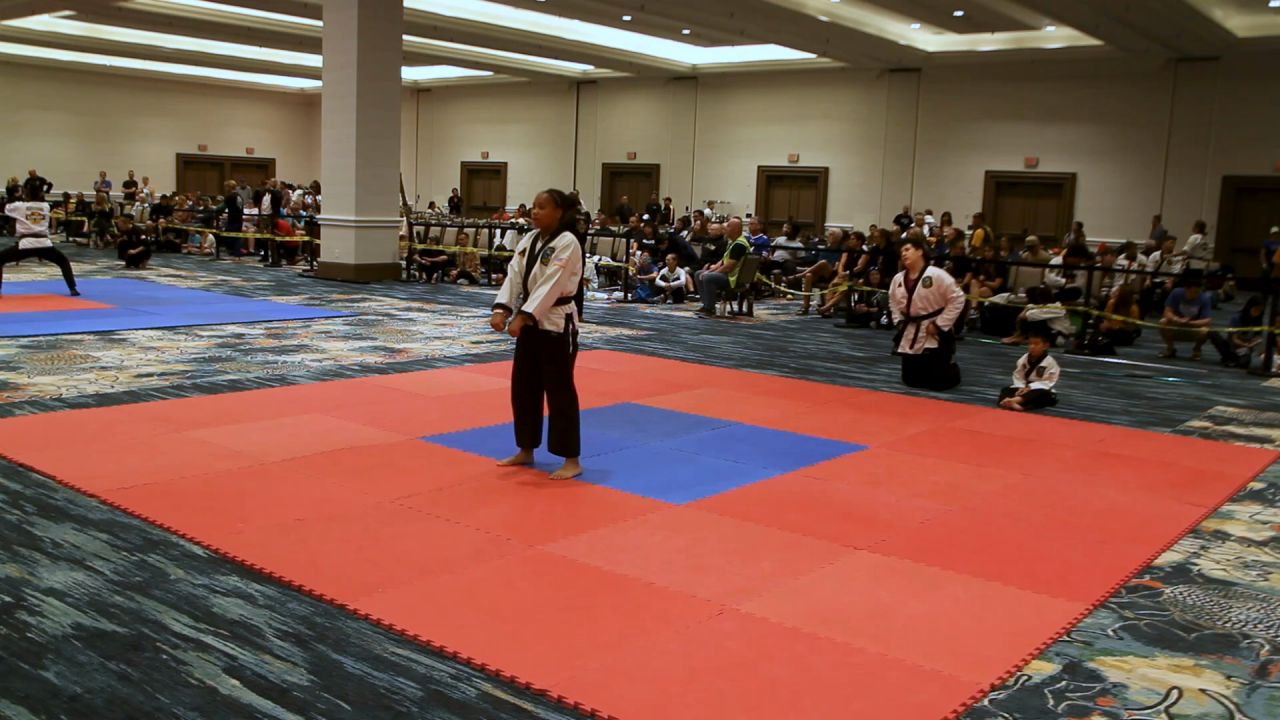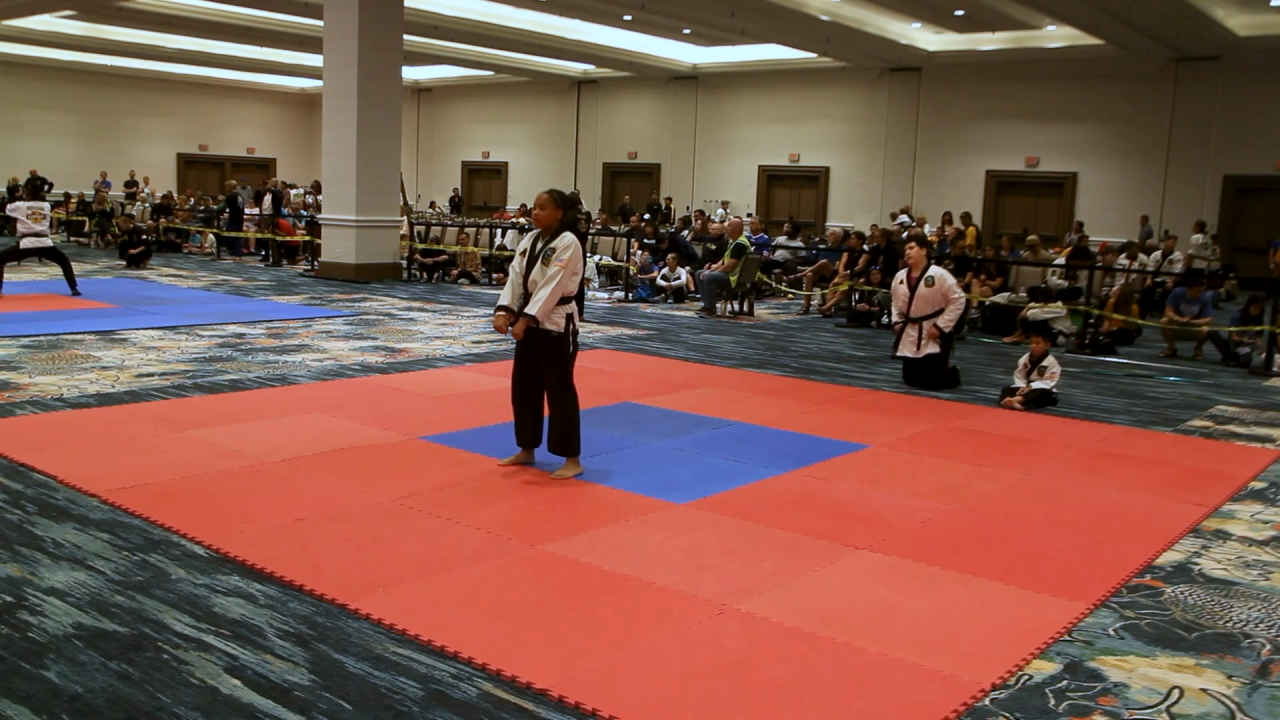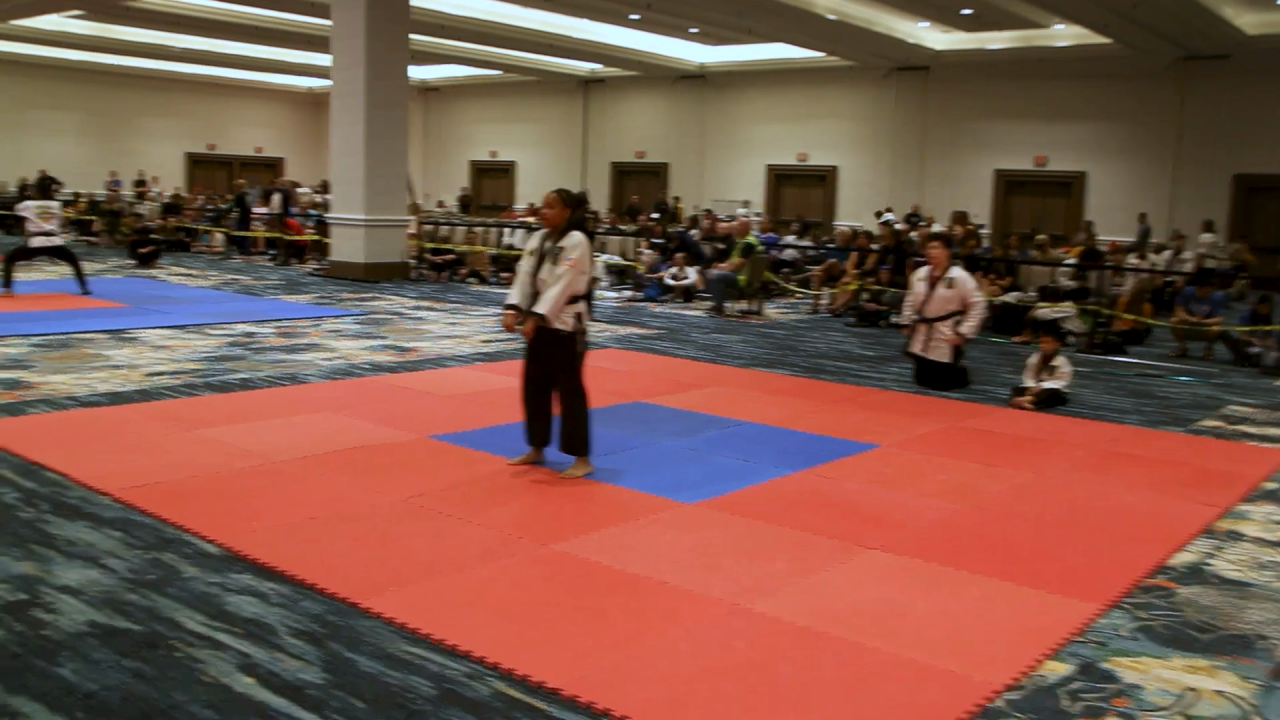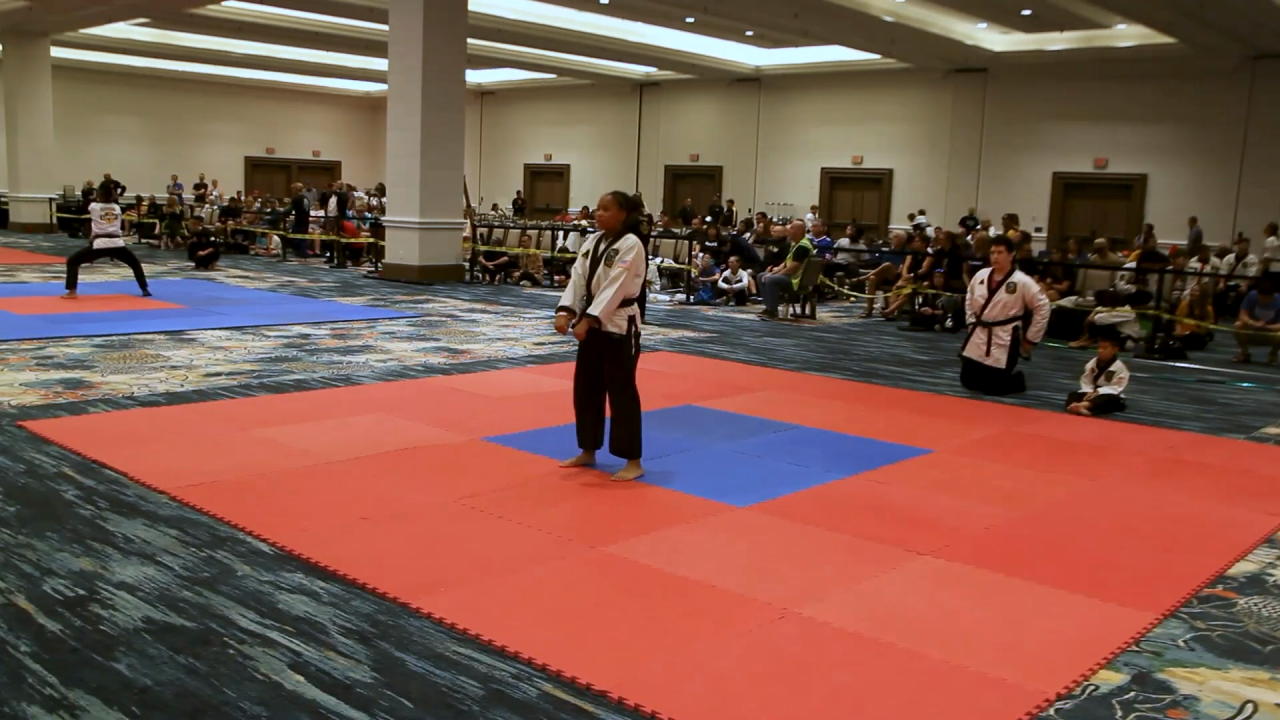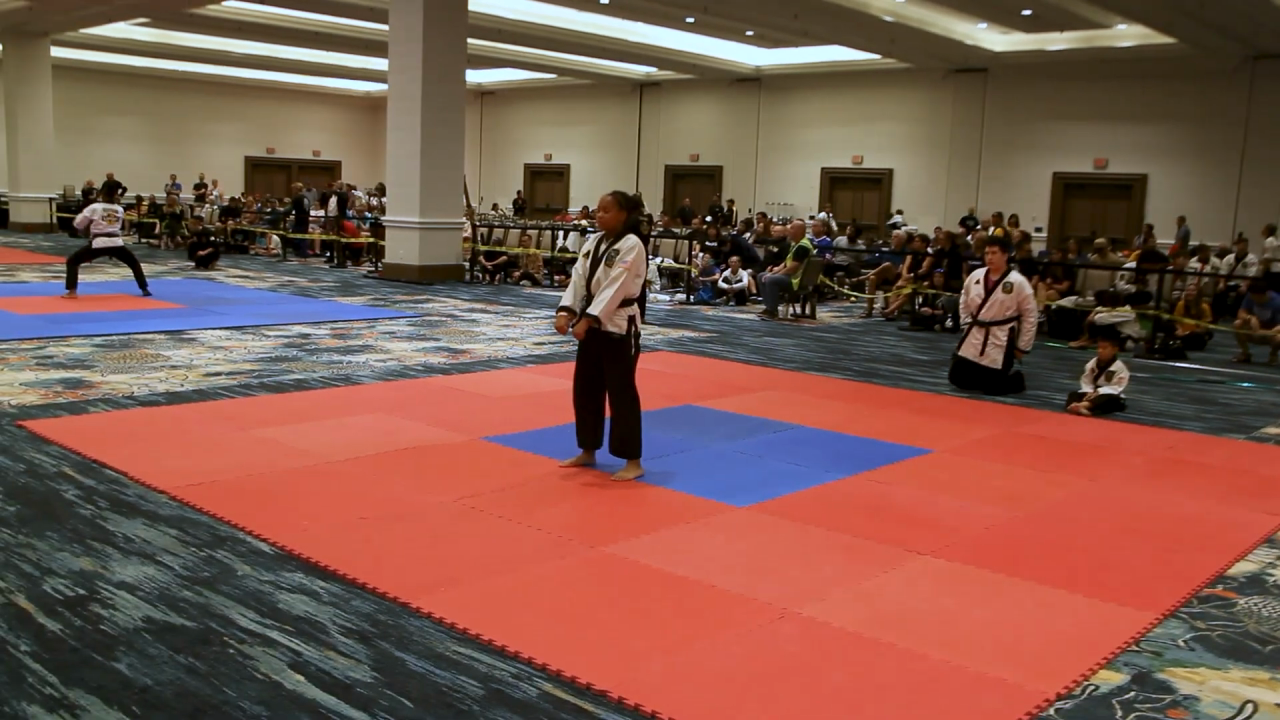
dt=0.3s
person 1, frame 1
left shoulder: (568, 243)
right shoulder: (529, 240)
left elbow: (550, 285)
right elbow: (515, 276)
left wrist: (521, 316)
right wrist: (501, 309)
left hip: (557, 323)
right hip: (530, 321)
left knee: (560, 391)
right knee: (523, 388)
left ankle: (571, 460)
right ankle: (526, 450)
person 1, frame 2
left shoulder: (568, 243)
right shoulder: (530, 240)
left elbow: (552, 286)
right elbow: (516, 277)
left wrist: (524, 319)
right wrist: (504, 311)
left hip: (557, 323)
right hip: (529, 321)
left knee: (560, 390)
right knee: (523, 388)
left ankle: (572, 460)
right ankle: (527, 450)
person 1, frame 3
left shoulder: (576, 242)
right shoulder: (538, 239)
left elbow: (560, 285)
right elbow: (524, 276)
left wrist: (535, 317)
right wrist: (514, 309)
left hip: (566, 322)
right hip: (539, 319)
left knee: (570, 388)
right knee: (534, 387)
left ankle: (582, 459)
right ankle: (537, 448)
person 1, frame 4
left shoulder: (631, 245)
right shoulder: (593, 241)
left elbow: (615, 287)
right elbow: (578, 278)
left wrist: (587, 320)
right wrist: (565, 311)
left hip: (619, 325)
right hip: (592, 322)
left knee: (622, 393)
right knee: (585, 390)
left ankle: (633, 462)
right ankle: (588, 452)
person 1, frame 5
left shoulder: (631, 245)
right shoulder: (593, 242)
left elbow: (614, 288)
right elbow: (579, 279)
left wrist: (586, 320)
right wrist: (566, 312)
left hip: (619, 326)
right hip: (592, 322)
left knee: (622, 392)
right knee: (585, 389)
left ankle: (633, 462)
right ankle: (588, 452)
